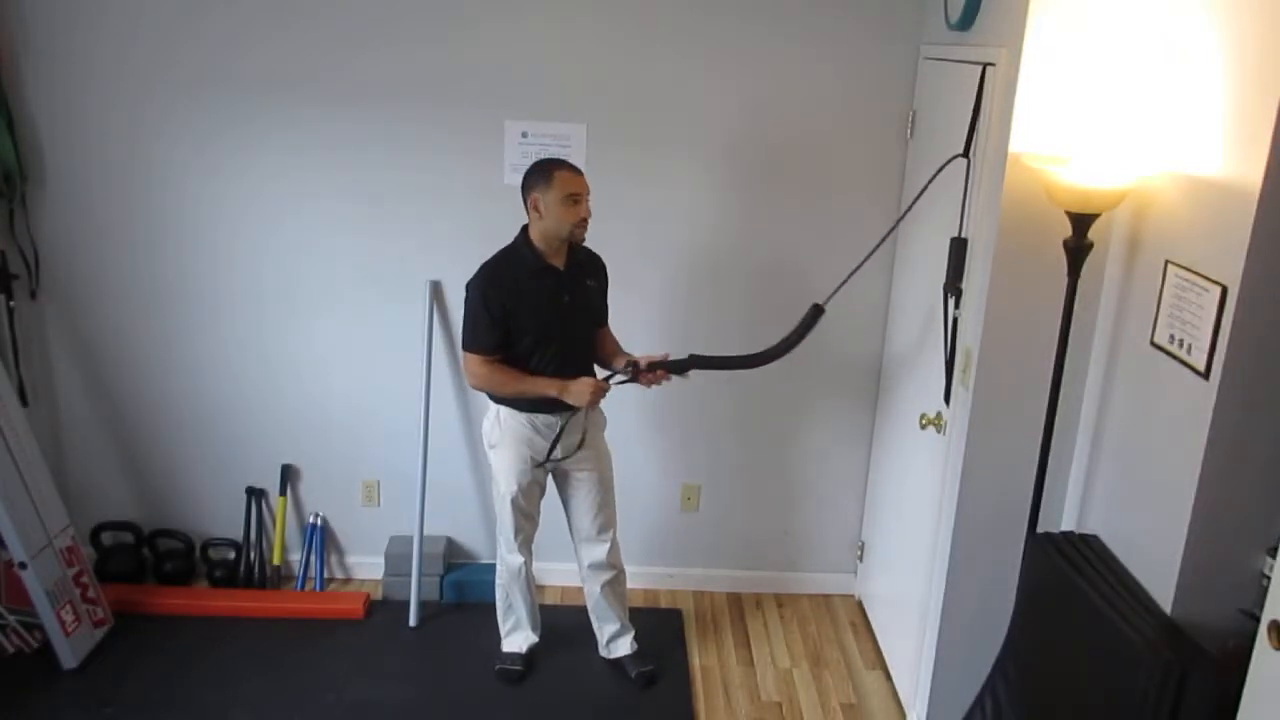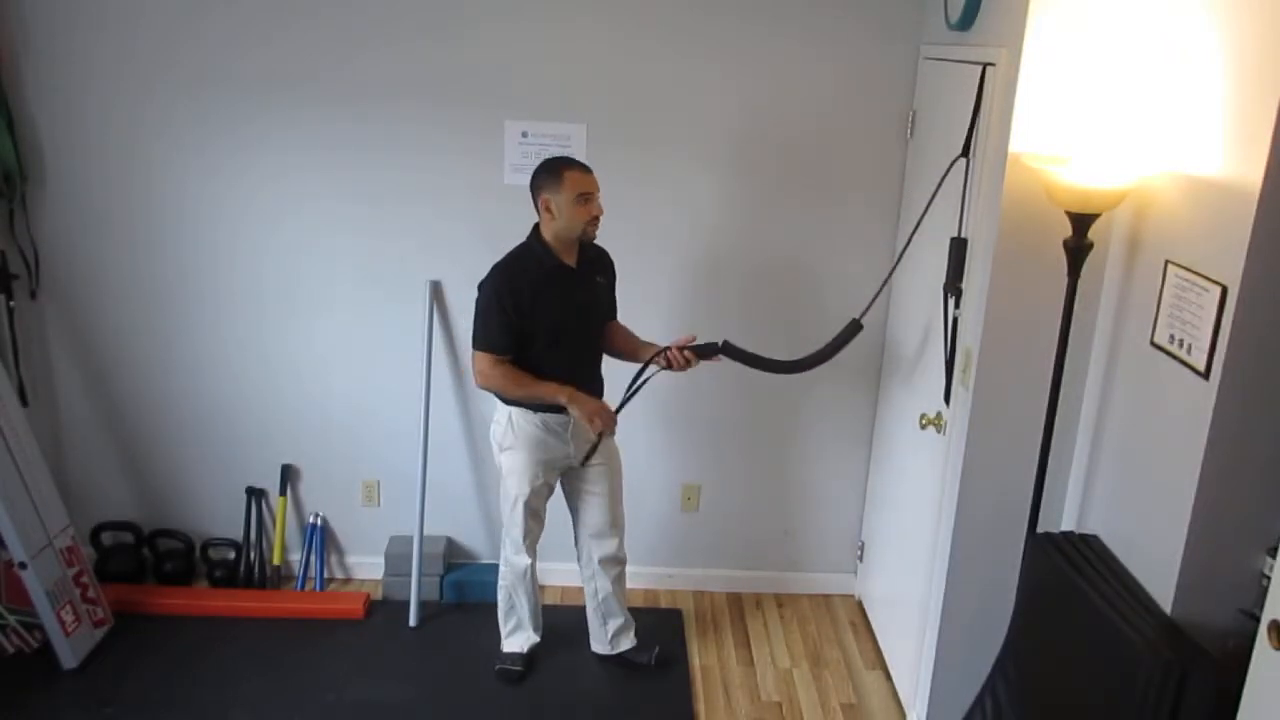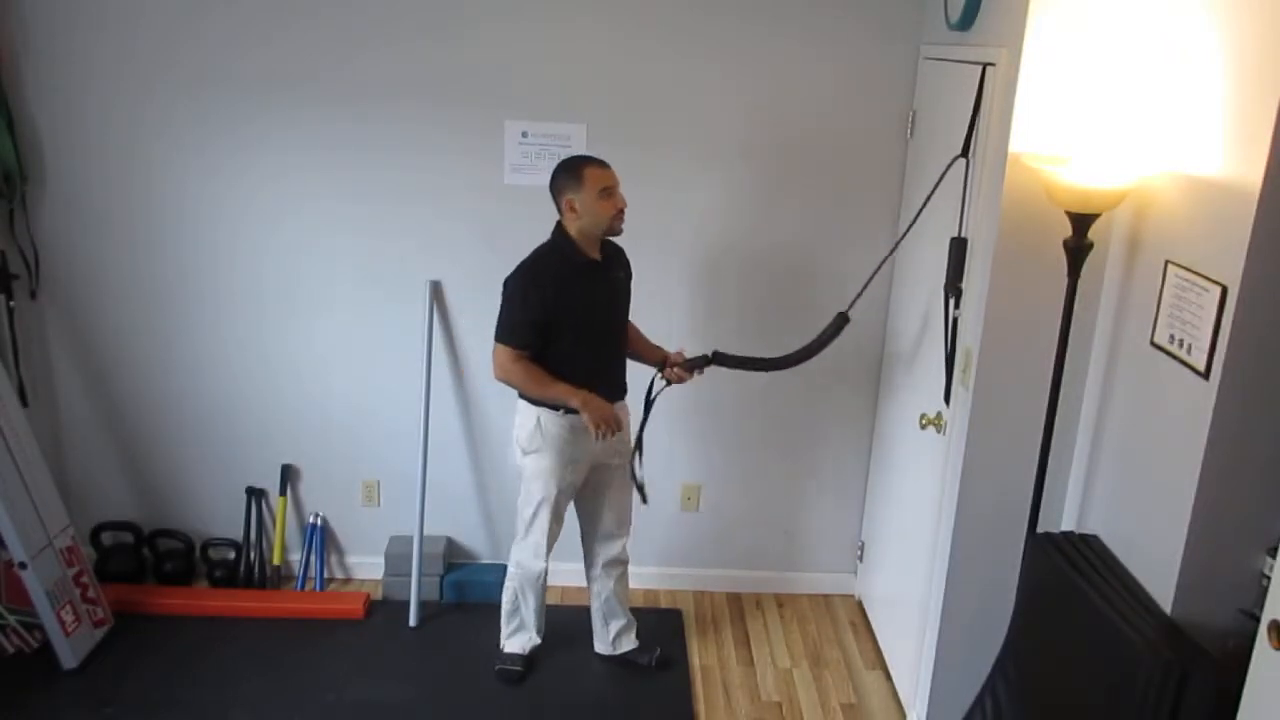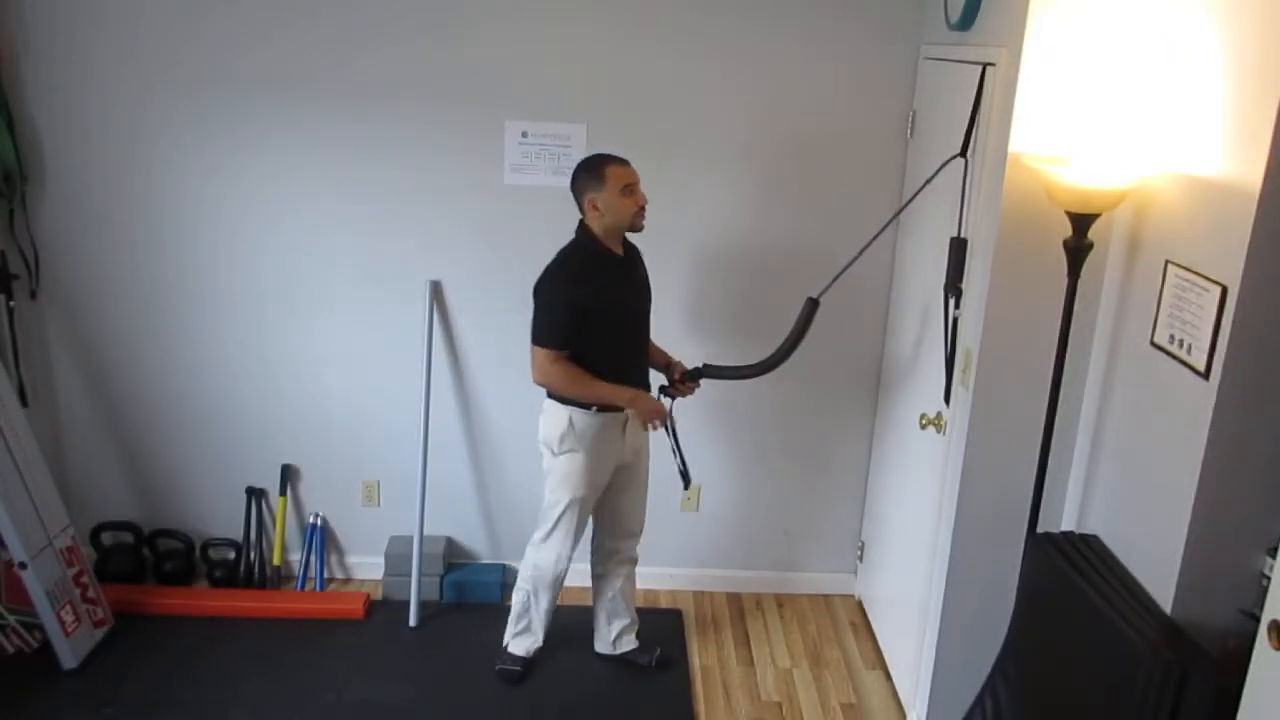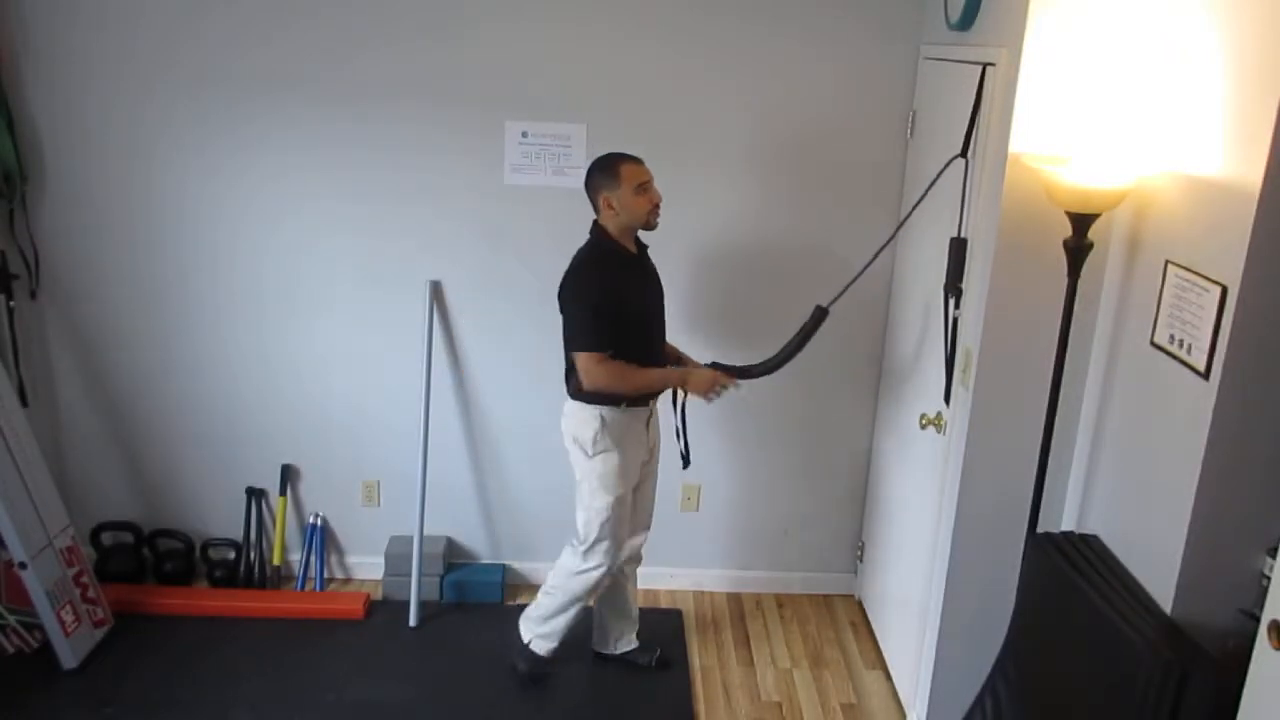
dt=0.2s
person 1, frame 1
left shoulder: (591, 266)
right shoulder: (495, 278)
right elbow: (478, 372)
left wrist: (629, 363)
right wrist: (565, 387)
left hip: (582, 422)
right hip: (518, 426)
left knee: (599, 541)
right knee: (515, 545)
left ankle: (618, 643)
right ankle: (519, 640)
person 1, frame 2
left shoulder: (599, 263)
right shoulder: (508, 279)
right elbow: (487, 372)
left wrist: (656, 352)
right wrist: (569, 397)
left hip: (590, 423)
right hip: (529, 427)
left knee: (603, 541)
right knee: (520, 546)
left ankle: (614, 639)
right ankle: (517, 641)
person 1, frame 3
left shoulder: (616, 260)
right shoulder: (536, 276)
right elbow: (507, 366)
left wrist: (661, 359)
right wrist: (583, 401)
left hip: (607, 424)
right hip: (552, 427)
left knee: (610, 542)
right knee: (534, 546)
left ankle: (615, 640)
right ankle: (517, 641)
person 1, frame 4
left shoulder: (629, 256)
right shoulder: (567, 275)
right elbow: (548, 371)
left wrist: (667, 365)
right wrist: (631, 398)
left hip: (625, 423)
right hip: (579, 425)
left knee: (621, 541)
right knee: (557, 543)
left ankle: (617, 639)
right ankle: (519, 642)
person 1, frame 5
left shoulder: (635, 254)
right shoulder: (590, 272)
right elbow: (594, 373)
left wrist: (679, 362)
right wrist: (680, 378)
left hip: (641, 416)
right hip: (602, 422)
left knee: (628, 540)
right knee: (596, 546)
left ankle: (617, 640)
right ankle: (536, 635)
